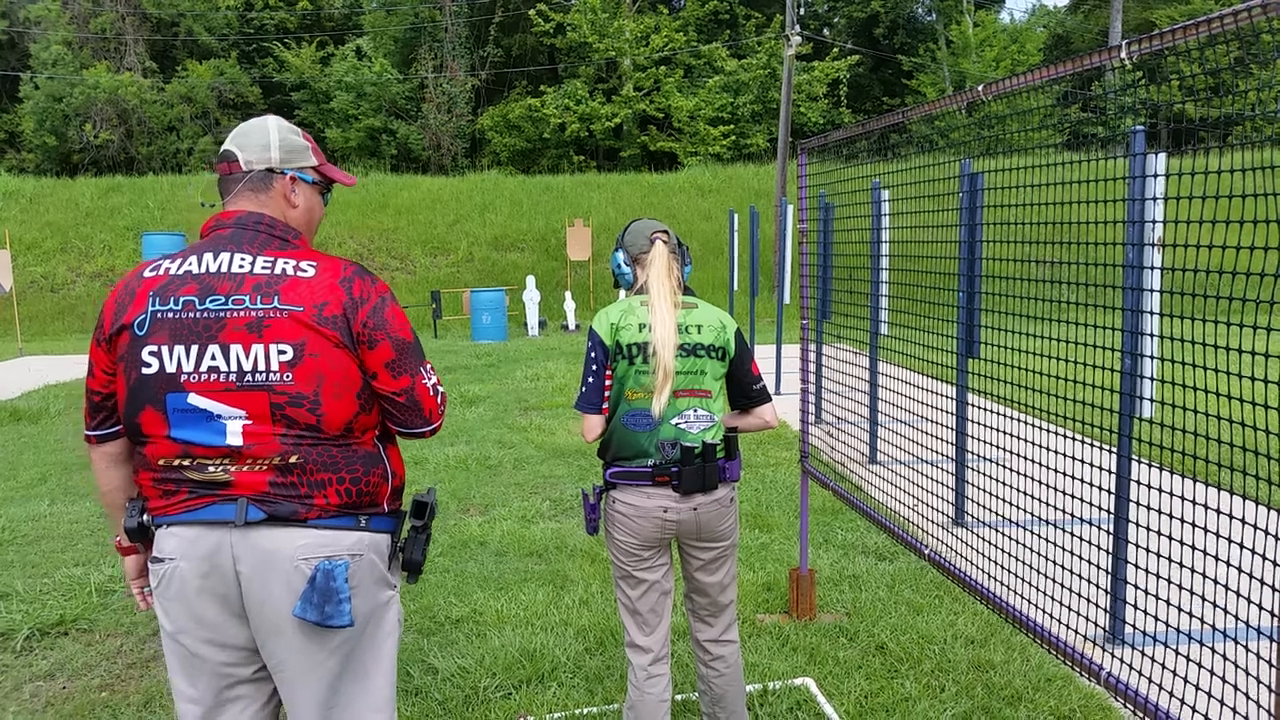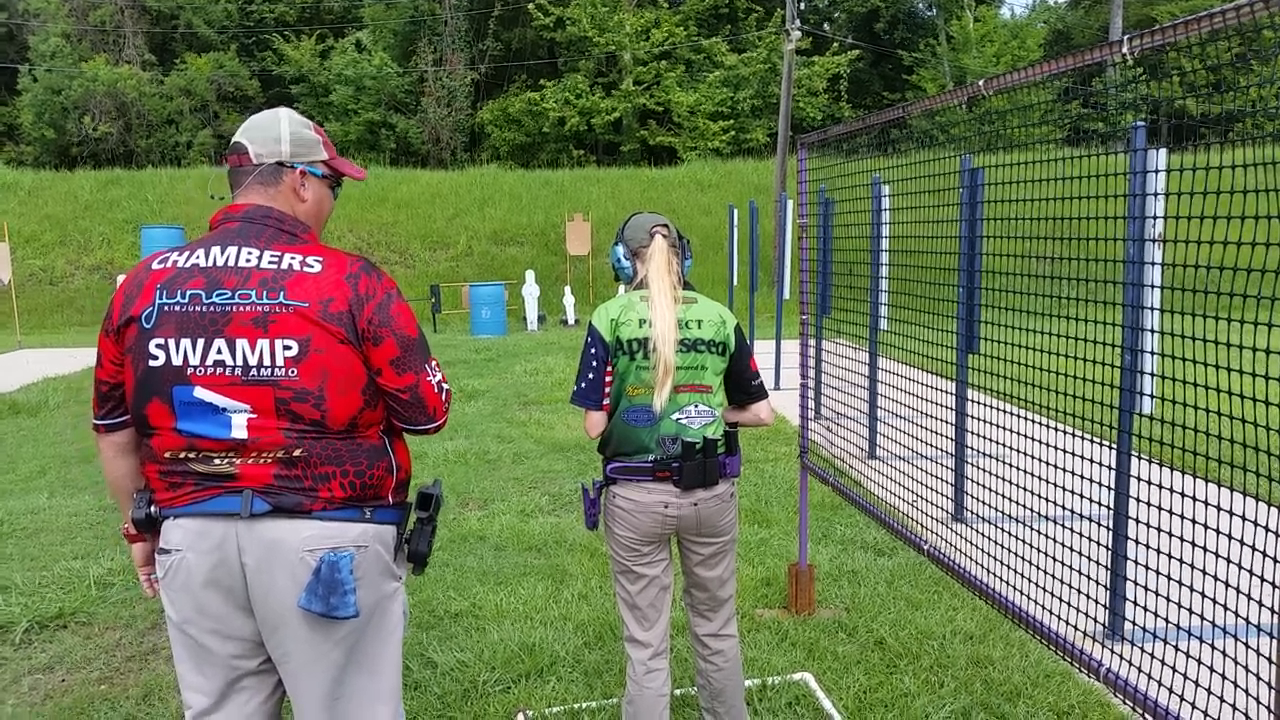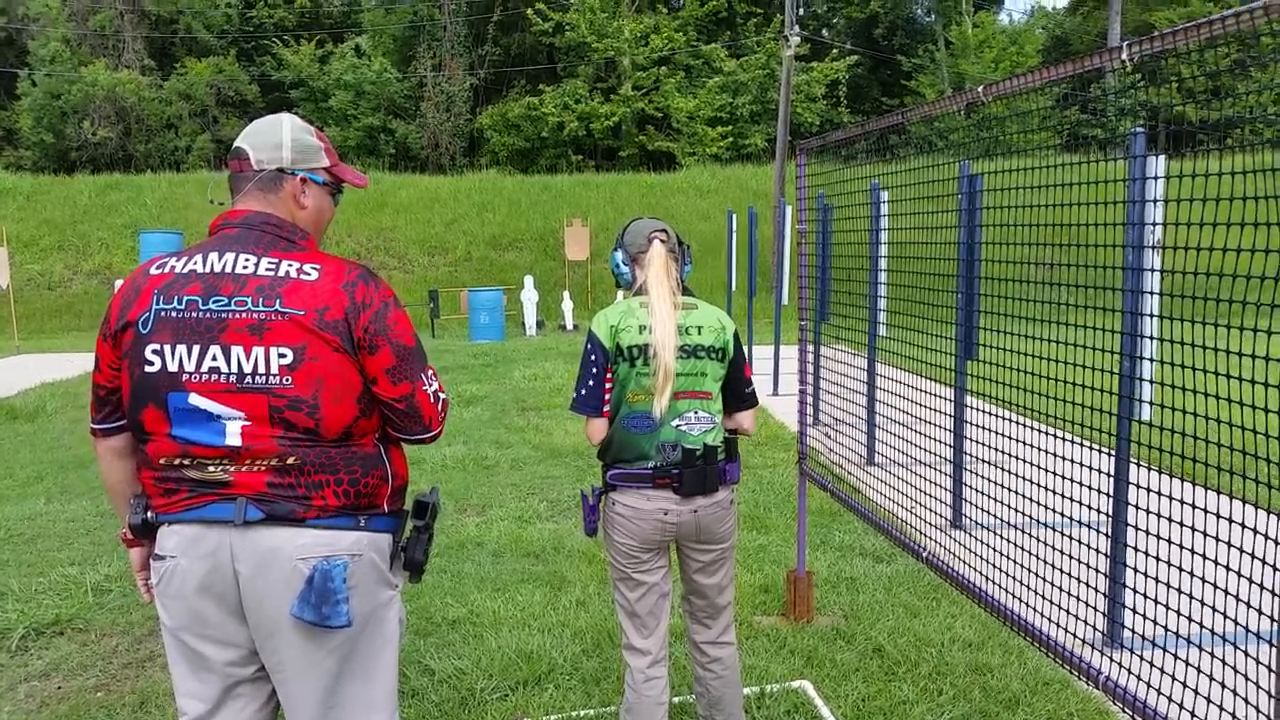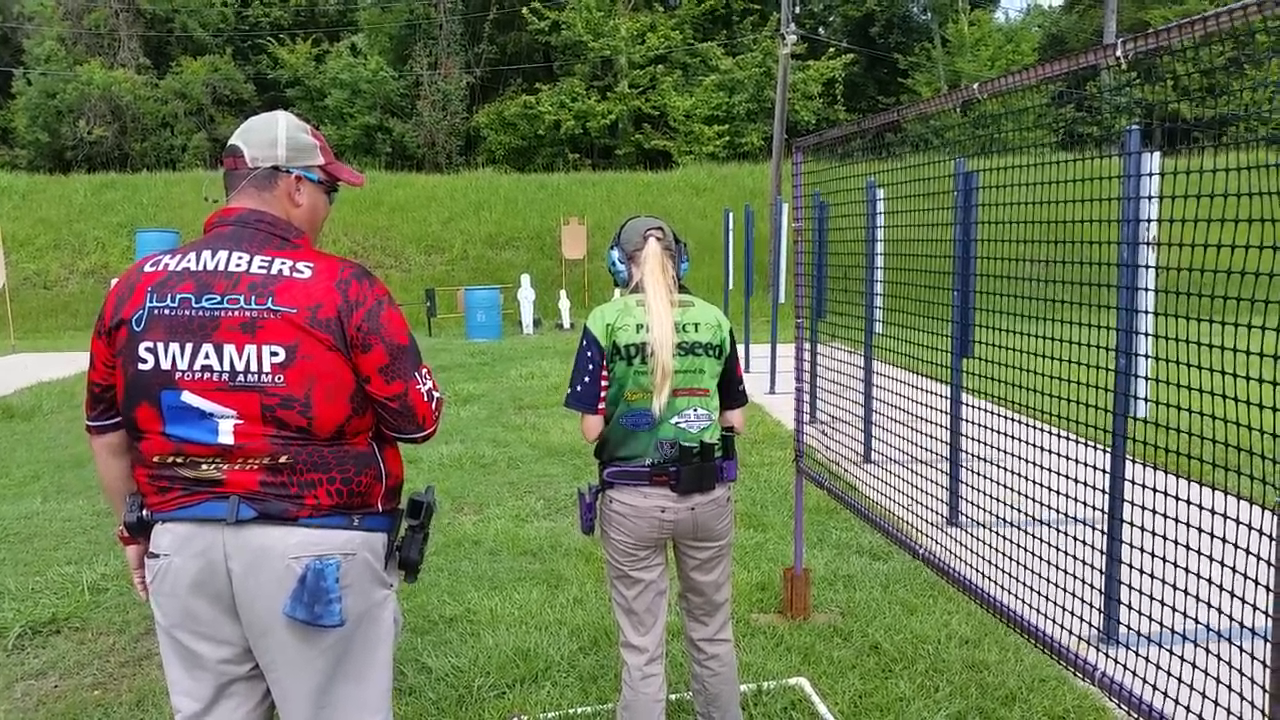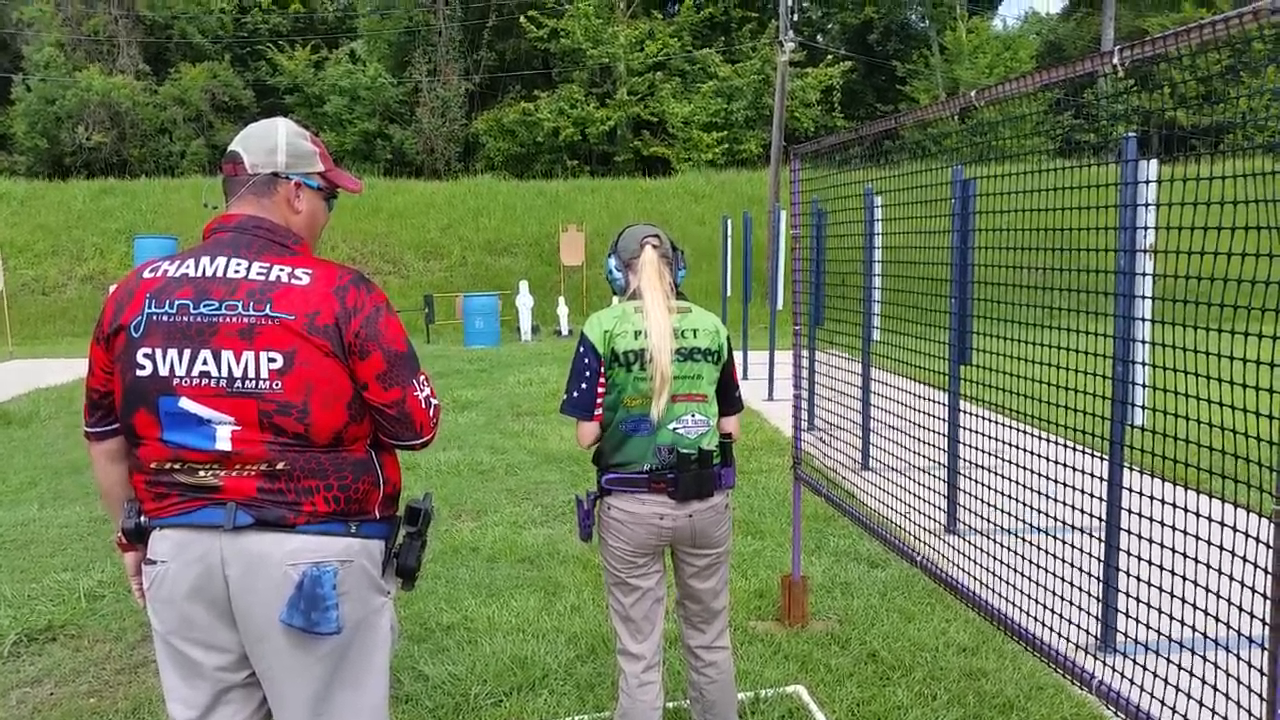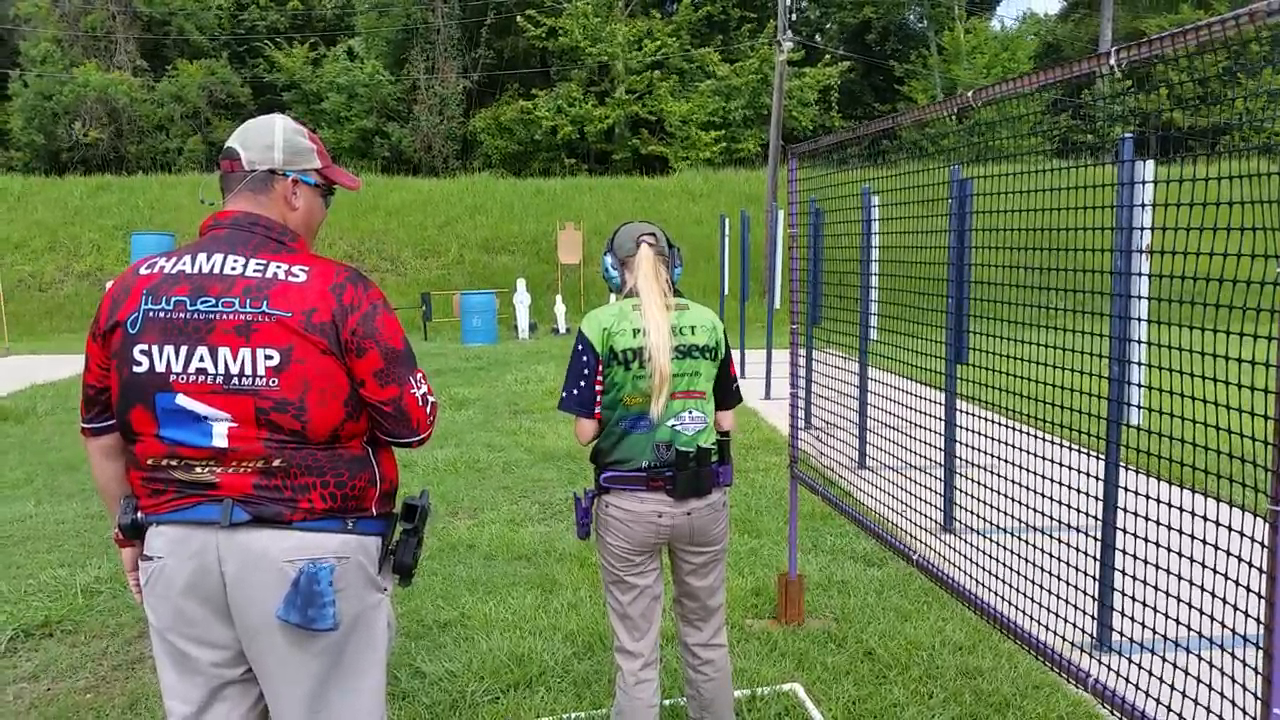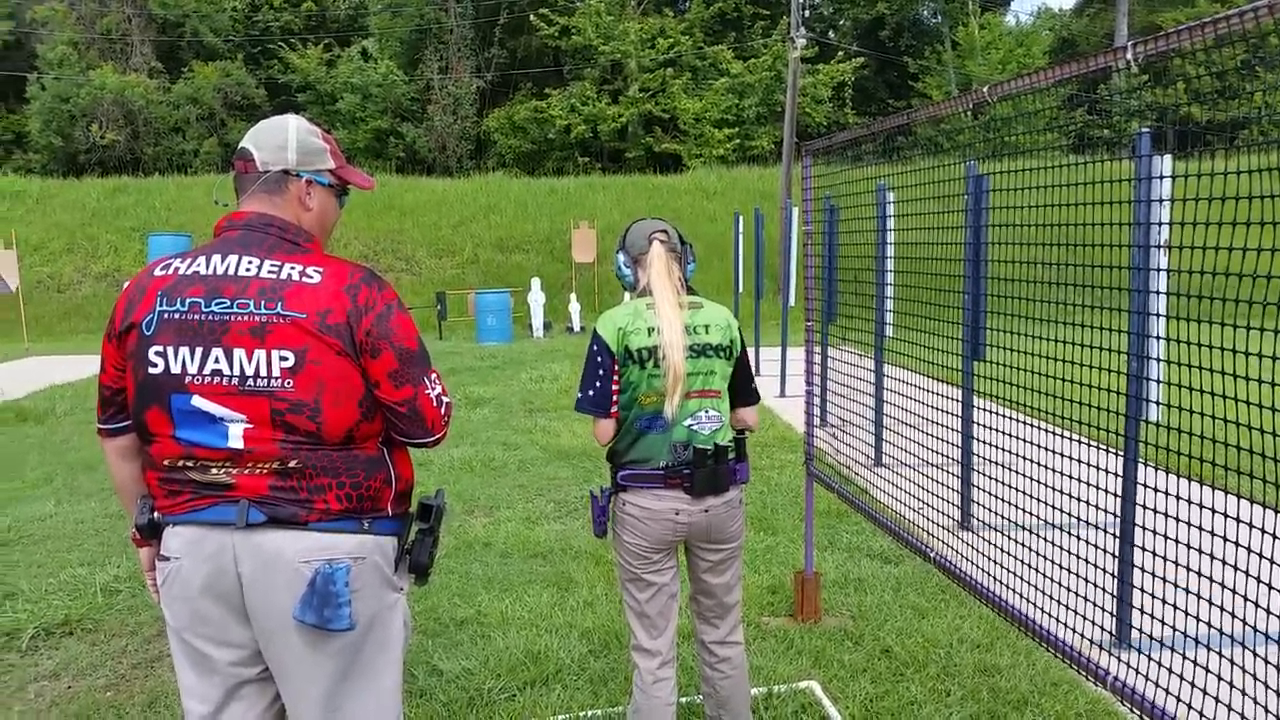
dt=0.4s
person 1, frame 1
left shoulder: (134, 293)
right shoulder: (345, 286)
left elbow: (106, 442)
right elbow: (422, 417)
left wrist: (133, 541)
left hip: (188, 547)
right hip: (321, 549)
person 1, frame 2
left shoulder: (143, 283)
right shoulder: (351, 281)
left elbow: (115, 432)
right elbow: (427, 413)
left wrist: (141, 528)
left hip: (194, 538)
right hip: (325, 538)
person 1, frame 3
left shoulder: (142, 289)
right shoulder: (349, 288)
left elbow: (112, 435)
right elbow: (424, 421)
left wrist: (138, 532)
left hip: (189, 545)
right hip: (321, 549)
person 1, frame 4
left shoulder: (135, 287)
right shoulder: (343, 286)
left elbow: (107, 433)
right elbow: (418, 420)
left wrist: (135, 530)
left hip: (183, 543)
right hip: (315, 546)
person 1, frame 5
left shoulder: (135, 293)
right shoulder: (341, 293)
left elbow: (106, 439)
right elbow: (416, 427)
left wrist: (133, 535)
left hip: (180, 550)
right hip: (311, 554)
person 1, frame 6
left shoulder: (131, 289)
right shoulder: (338, 290)
left elbow: (102, 436)
right elbow: (412, 424)
left wrist: (131, 533)
left hip: (176, 546)
right hip: (308, 550)
person 1, frame 7
left shoulder: (146, 290)
right shoulder: (352, 290)
left elbow: (119, 436)
right elbow: (427, 425)
left wrist: (150, 531)
left hip: (193, 547)
right hip: (324, 551)
person 2, frame 1
left shoulder: (612, 321)
right shoulder: (719, 321)
left elbow: (592, 430)
right elbow: (765, 416)
left hip: (636, 500)
right hip: (711, 495)
left knee: (647, 646)
right knee: (718, 632)
person 2, frame 2
left shoulder: (612, 316)
right shoulder: (719, 316)
left elbow: (594, 425)
right elbow: (761, 412)
left hip: (637, 495)
right hip: (711, 490)
left knee: (646, 640)
right knee: (717, 627)
person 2, frame 3
left shoulder: (610, 323)
right shoulder: (718, 322)
left elbow: (597, 432)
right elbow: (745, 422)
left hip: (636, 501)
right hip: (710, 497)
left knee: (644, 649)
right knee: (715, 635)
person 2, frame 4
left shoulder: (607, 320)
right shoulder: (714, 319)
left elbow: (592, 428)
right elbow: (735, 419)
left hip: (633, 498)
right hip: (707, 494)
left knee: (641, 645)
right knee: (712, 632)
person 2, frame 5
left shoulder: (604, 327)
right shoulder: (711, 326)
left elbow: (587, 434)
right elbow: (730, 427)
left hip: (632, 505)
right hip: (705, 500)
left knee: (639, 654)
right knee: (710, 639)
person 2, frame 6
left shoulder: (601, 325)
right shoulder: (708, 321)
left elbow: (585, 431)
right elbow: (726, 420)
left hip: (630, 503)
right hip: (703, 497)
left knee: (637, 650)
right knee: (708, 637)
person 2, frame 7
left shoulder: (615, 324)
right shoulder: (723, 319)
left elbow: (604, 431)
right elbow: (747, 418)
left hip: (646, 500)
right hip: (719, 494)
left knee: (653, 648)
right knee: (723, 634)
